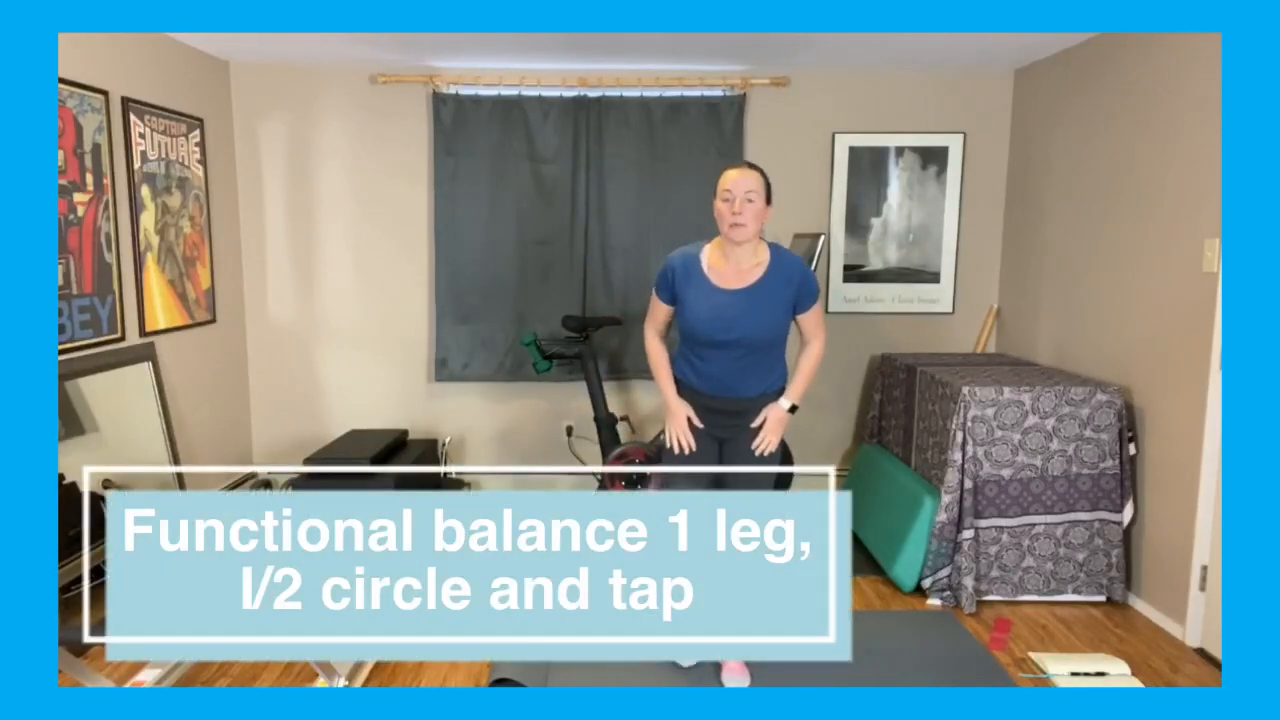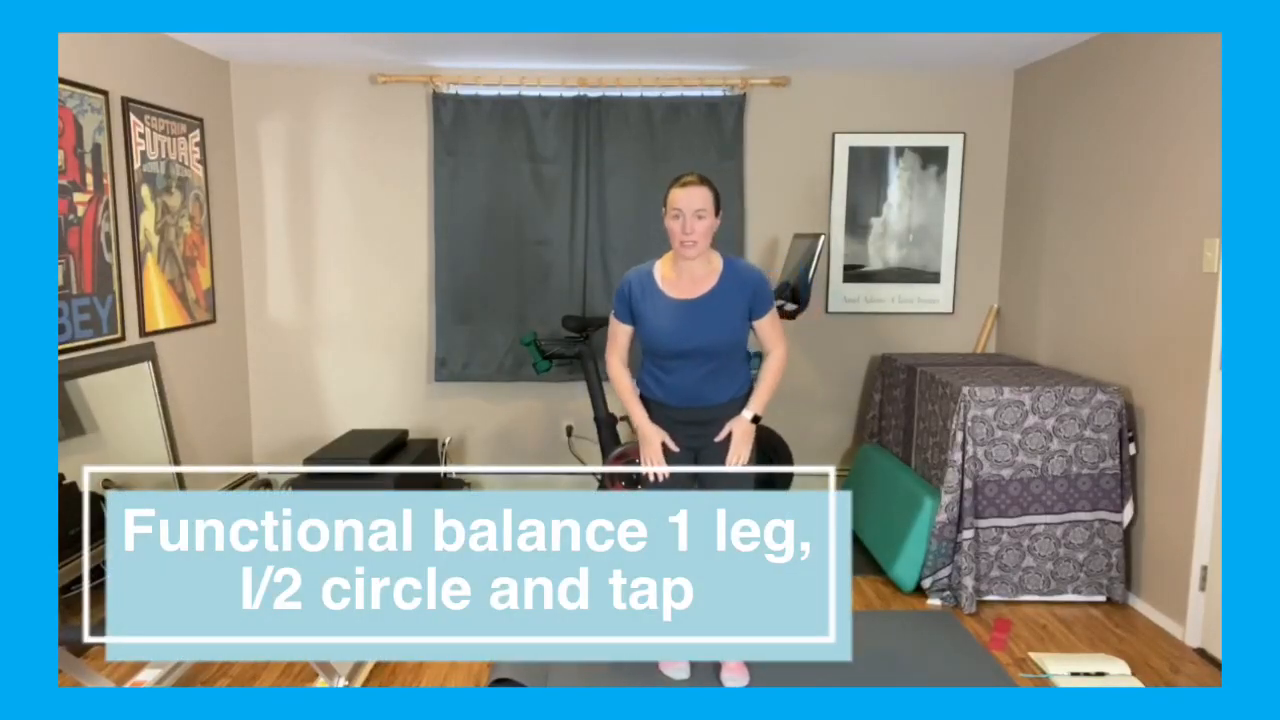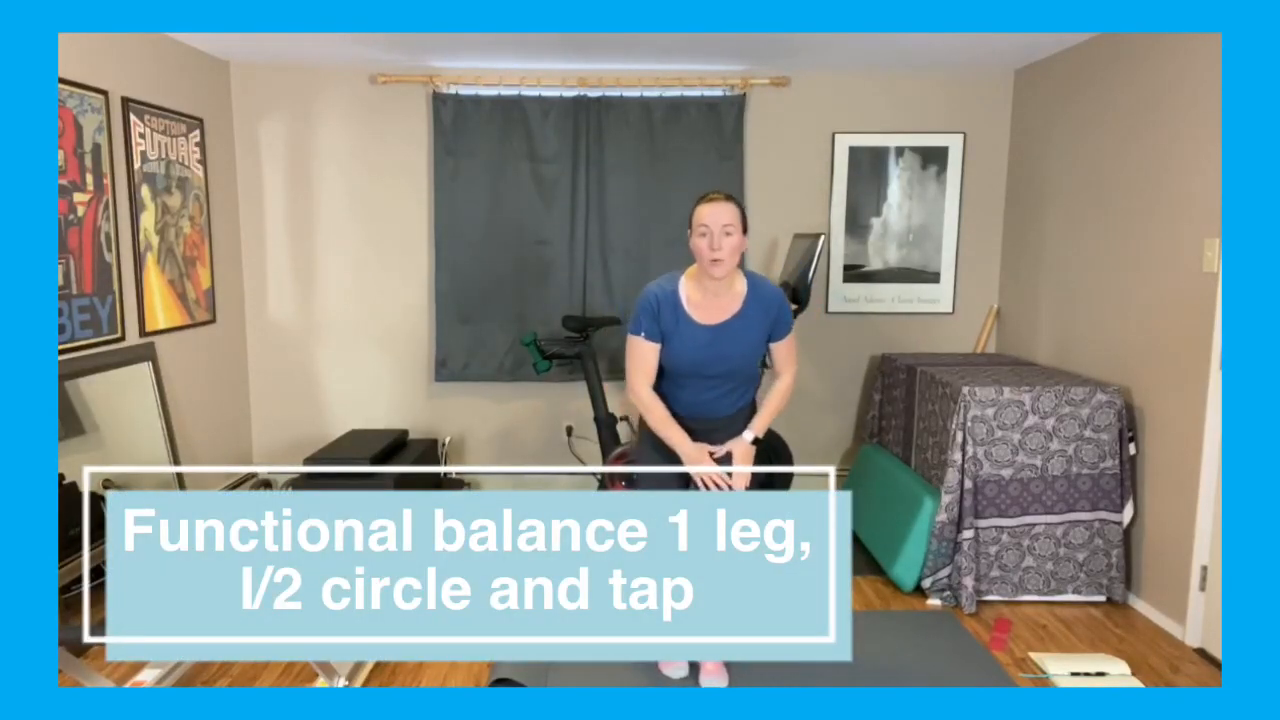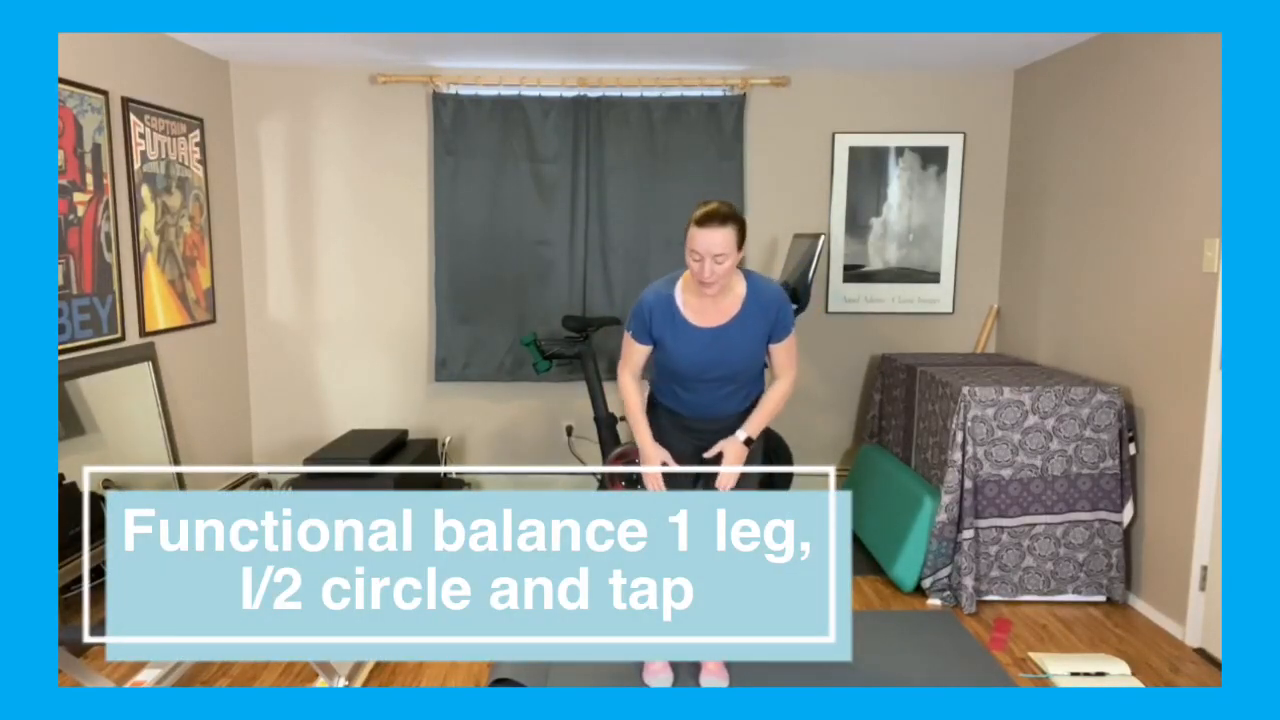
dt=1s
person 1, frame 1
left shoulder: (792, 272)
right shoulder: (681, 266)
left elbow: (815, 340)
right elbow: (653, 332)
left wrist: (787, 405)
right wrist: (671, 400)
left hip: (756, 417)
right hip: (693, 412)
person 1, frame 2
left shoulder: (746, 280)
right shoulder: (636, 285)
left elbow: (776, 352)
right elbow: (616, 360)
left wrist: (750, 417)
right wrist: (643, 425)
left hip: (726, 425)
right hip: (664, 426)
person 1, frame 3
left shoulder: (768, 299)
right shoulder: (657, 298)
left elbow: (785, 374)
right elbow: (639, 387)
left wrist: (750, 438)
right wrist: (686, 449)
left hip: (731, 433)
right hip: (664, 432)
person 1, frame 4
left shoulder: (769, 300)
right shoulder: (655, 302)
left elbow: (785, 377)
right elbow: (628, 375)
left wrist: (744, 439)
right wrist: (645, 444)
left hip: (735, 433)
right hip: (671, 430)
